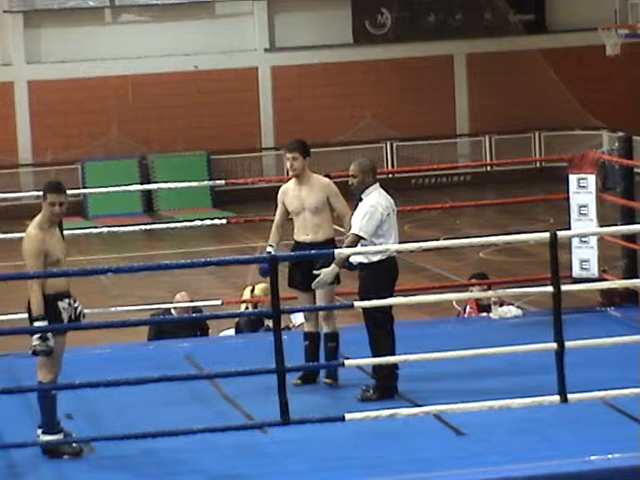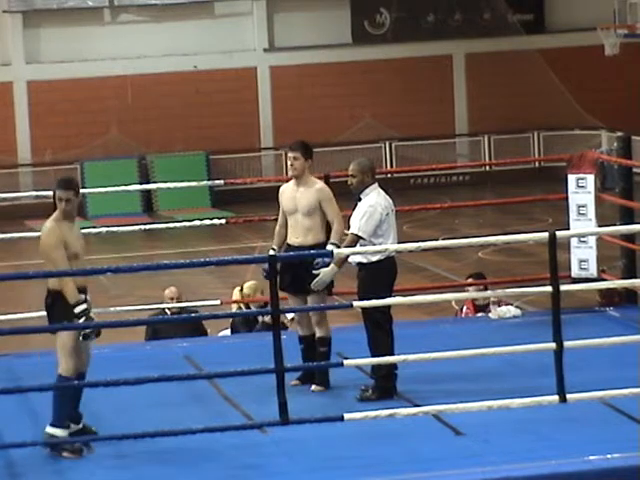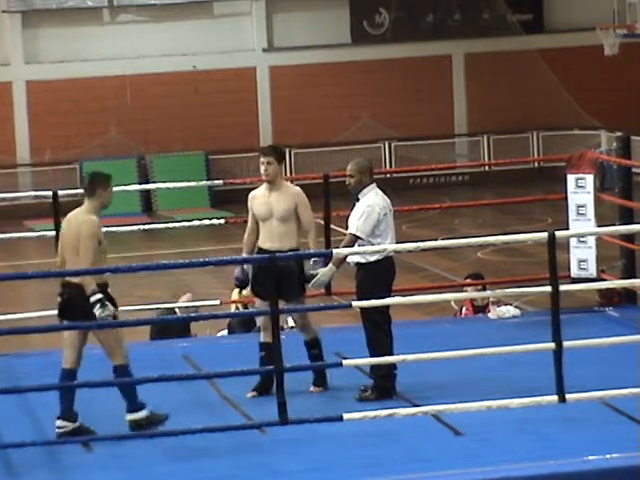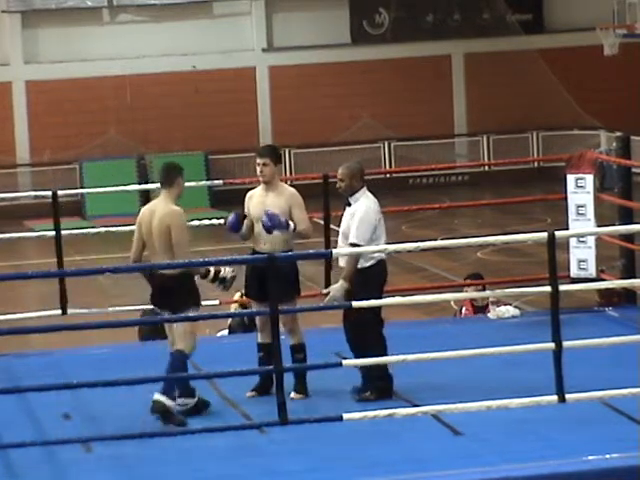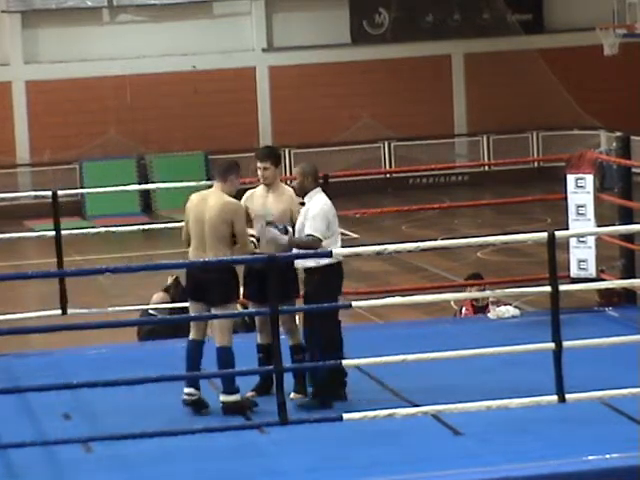
dt=1s
person 1, frame 1
left shoulder: (55, 226)
right shoulder: (35, 236)
right elbow: (34, 285)
left wrist: (72, 301)
right wrist: (39, 326)
left hip: (60, 302)
right hip: (46, 305)
left knee: (54, 370)
right knee: (48, 373)
left ankle: (49, 426)
right ankle: (50, 437)
person 1, frame 2
left shoulder: (73, 223)
right shoulder: (53, 230)
right elbow: (63, 276)
right wrist: (81, 310)
left hip: (76, 297)
right hip: (62, 301)
left knee: (82, 363)
right knee: (67, 366)
left ankle: (72, 422)
right ankle: (56, 431)
person 1, frame 3
left shoulder: (69, 218)
right shoulder: (90, 223)
left elbow: (61, 263)
right elbow: (84, 270)
right wrist: (98, 302)
left hip: (70, 293)
right hip: (88, 294)
left knee: (70, 361)
right knee: (119, 357)
left ankle: (66, 422)
right ankle: (137, 414)
person 1, frame 4
left shoulder: (144, 211)
right shoulder: (175, 213)
left elbow: (134, 258)
right elbow: (184, 261)
right wrist: (216, 274)
left hip: (159, 281)
right hip: (178, 282)
left knee: (176, 343)
right knee: (185, 345)
left ankle: (187, 398)
right ankle: (164, 398)
person 1, frame 5
left shoulder: (193, 200)
right shoulder: (233, 206)
right elbow: (246, 251)
right wrist: (251, 241)
left hip: (195, 271)
right hip: (220, 273)
left knee: (196, 333)
right knee: (223, 338)
left ankle: (191, 391)
right ankle: (230, 397)
person 2, frame 1
left shoulder: (325, 185)
right shoulder: (285, 191)
left elbow: (346, 215)
right elbow: (278, 225)
right wrist: (270, 251)
left hip: (324, 249)
right hip: (300, 251)
left knee: (325, 313)
right knee: (308, 315)
left ankle: (331, 369)
right ankle: (310, 370)
person 2, frame 2
left shoulder: (320, 190)
right shoulder: (284, 191)
left elbow: (337, 223)
left wrist: (330, 251)
right wrist: (273, 252)
left hip: (314, 253)
right hip: (292, 254)
left knee: (318, 318)
right knee: (300, 319)
left ankle: (322, 376)
right ankle: (309, 370)
person 2, frame 3
left shoulder: (295, 194)
right shoulder: (254, 196)
left elbow: (310, 229)
left wrist: (315, 259)
right wrist: (244, 260)
left hip: (289, 260)
right hip: (263, 260)
left knee: (301, 321)
right knee: (265, 324)
left ankle: (320, 375)
right ankle: (266, 380)
person 2, frame 4
left shoulder: (290, 195)
right shoulder: (251, 196)
left elbow: (306, 230)
right elbow: (246, 233)
left wrist: (285, 225)
right wrist: (238, 226)
left hip: (282, 262)
right hip: (257, 262)
left knee: (290, 323)
right knee: (263, 324)
left ankle: (300, 382)
right ankle: (265, 381)
person 2, frame 5
left shoulder: (291, 196)
right shoulder: (250, 196)
left wrist: (284, 230)
left hip: (282, 265)
right hip: (256, 264)
left knee: (289, 324)
right knee: (262, 325)
left ankle: (300, 382)
right ankle: (265, 380)
person 3, frame 1
left shoulder: (373, 204)
right shoulder: (380, 199)
left elbow: (354, 240)
left wrist: (334, 268)
left hip: (375, 268)
right hip: (380, 265)
left knee: (378, 327)
right knee: (381, 325)
left ankle: (385, 385)
right ankle: (385, 379)
person 3, frame 2
left shoulder: (372, 204)
right shoulder: (378, 198)
left elbow: (353, 240)
left wrist: (333, 269)
left hip: (374, 269)
right hip: (379, 266)
left knee: (377, 326)
right knee: (380, 325)
left ankle: (384, 385)
right ankle: (384, 379)
person 3, frame 3
left shoulder: (370, 204)
right shoulder: (376, 198)
left elbow: (351, 240)
left wrist: (331, 269)
left hip: (373, 268)
right hip: (377, 266)
left knee: (376, 327)
right knee: (378, 325)
left ankle: (383, 385)
right ankle: (383, 379)
person 3, frame 4
left shoulder: (364, 209)
right shoulder: (358, 203)
left elbow: (356, 250)
left wrist: (342, 284)
right wrist: (346, 280)
left hip: (367, 273)
right hip: (362, 272)
left knee: (369, 330)
right knee: (354, 328)
left ankle: (380, 386)
right ankle: (372, 380)
person 3, frame 5
left shoulder: (318, 205)
right shoulder: (315, 203)
left elbow: (313, 242)
left wrist: (283, 239)
left hip: (323, 274)
right hip: (321, 272)
left knee: (316, 333)
right knee: (328, 332)
left ankle: (321, 393)
right ankle: (335, 388)
